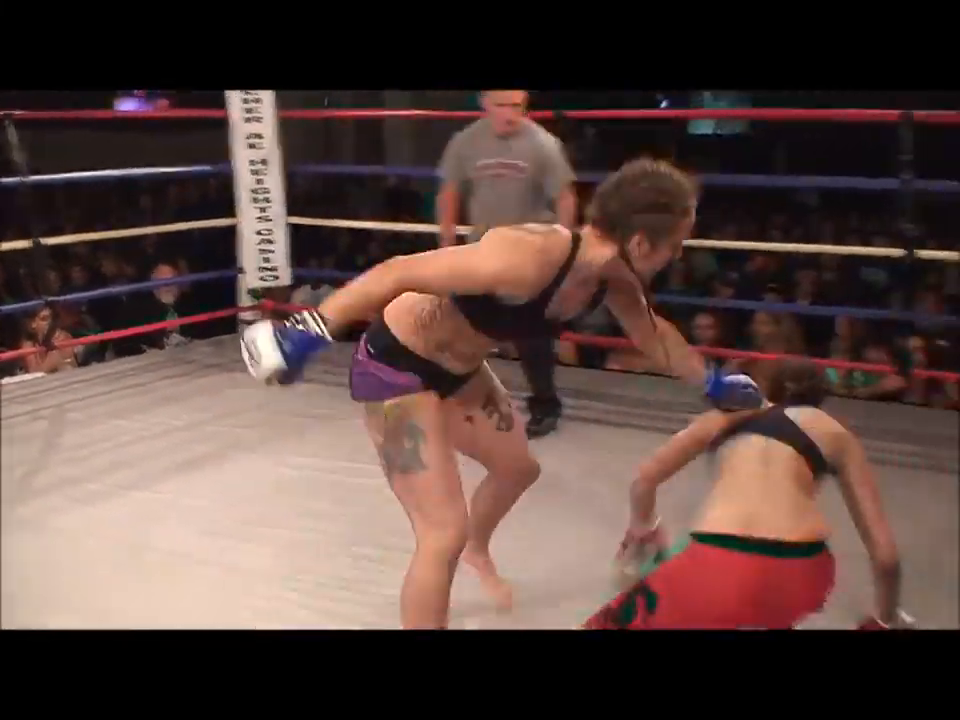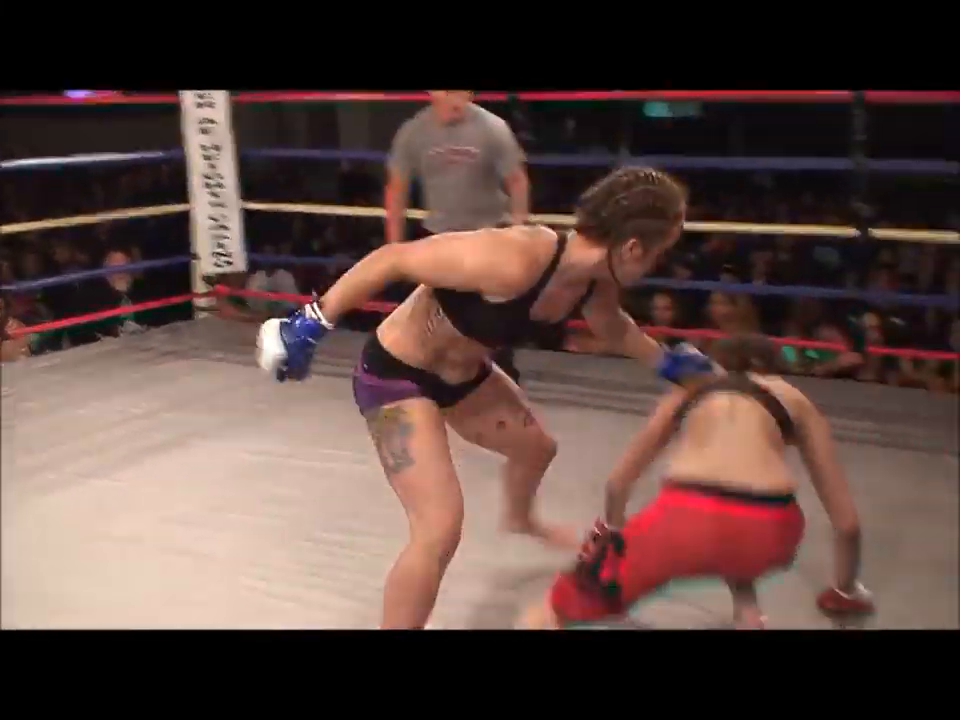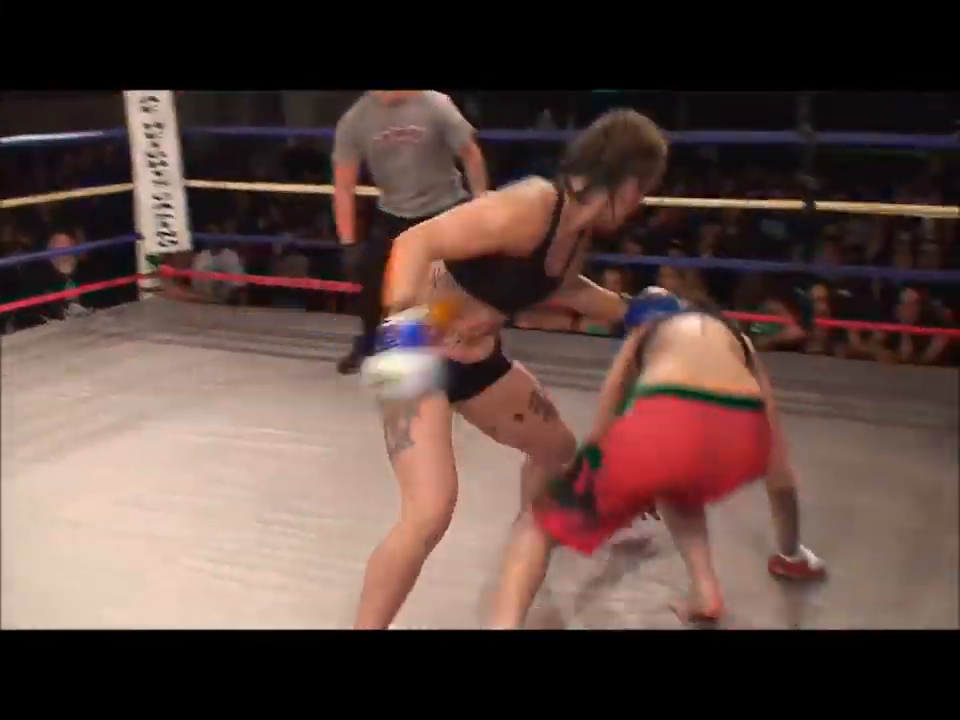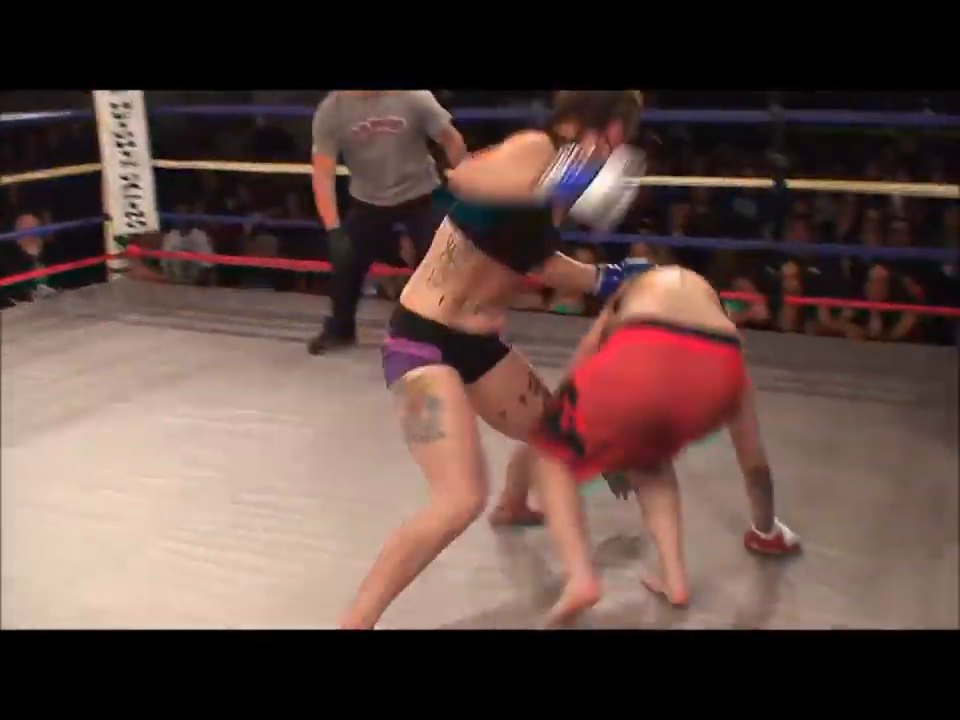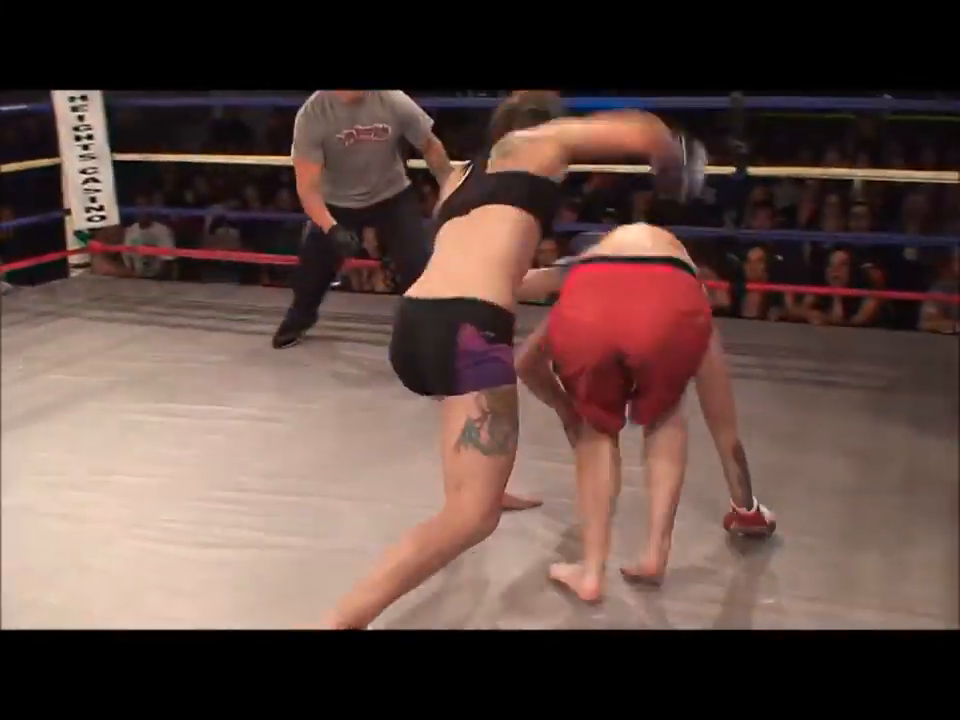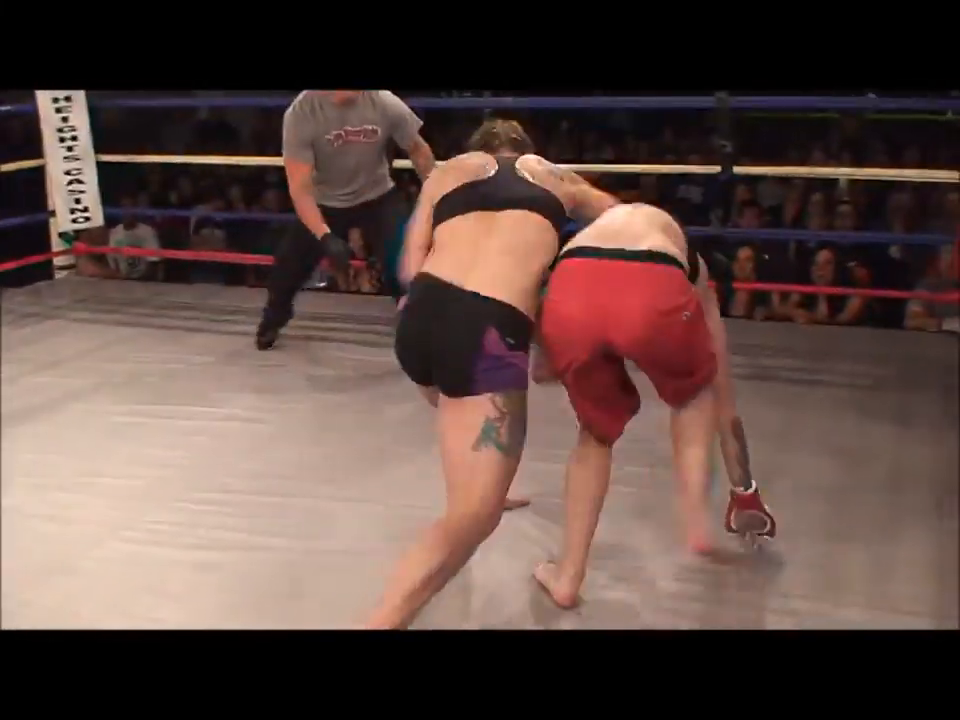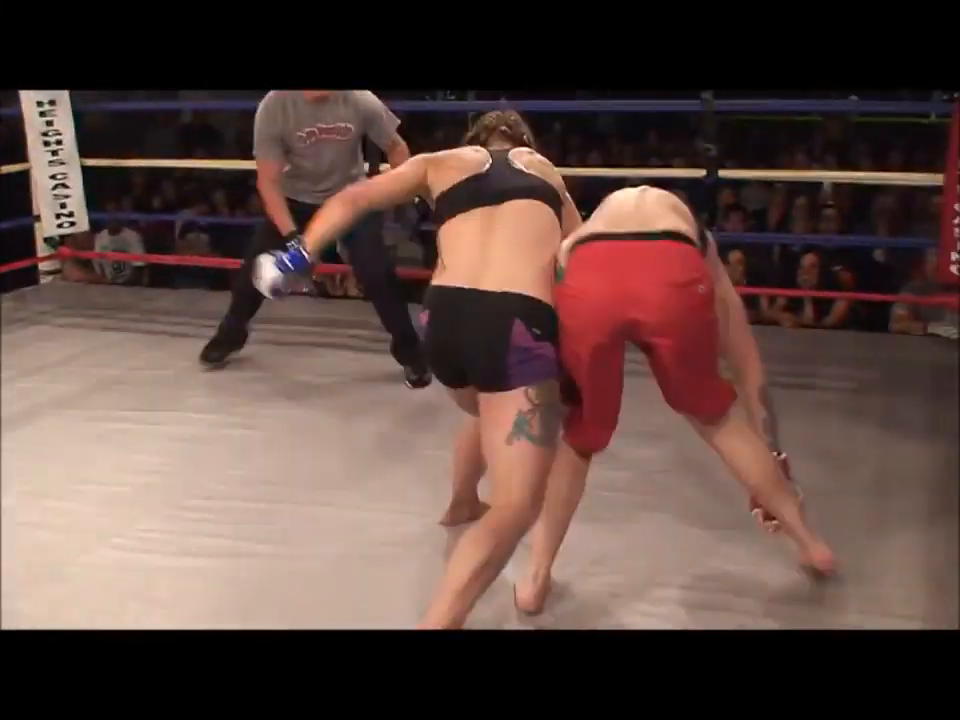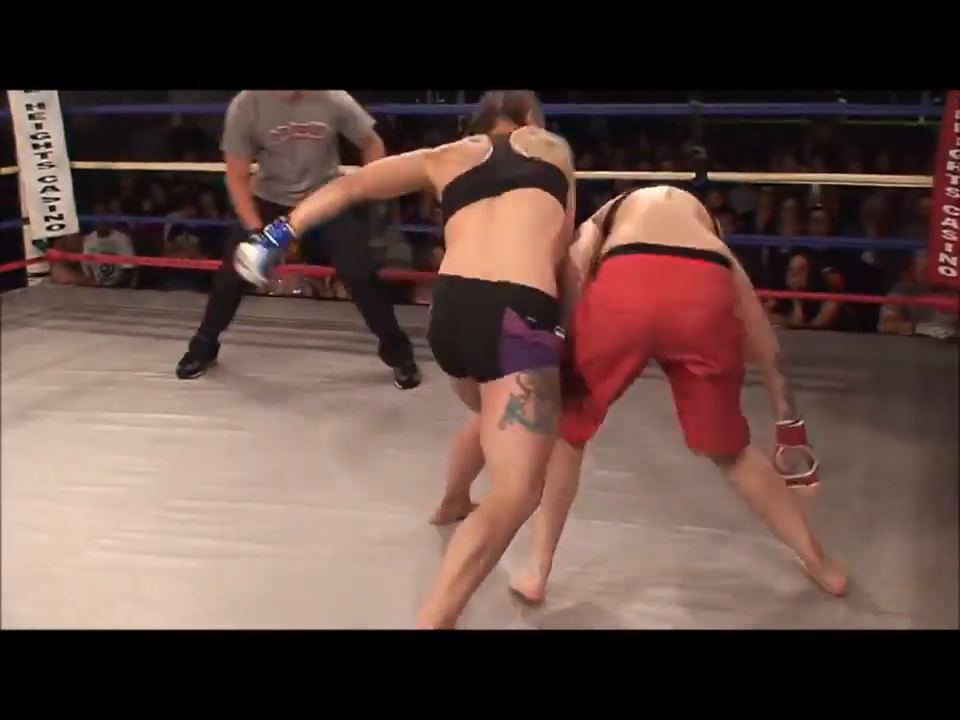
dt=0.1s
person 1, frame 1
left shoulder: (609, 272)
right shoulder: (531, 256)
left elbow: (652, 334)
right elbow: (402, 271)
left wrist: (714, 384)
right wrist: (309, 331)
left hip: (456, 367)
right hip: (393, 362)
left knee: (520, 467)
right knee: (443, 537)
left ankle: (478, 543)
person 1, frame 2
left shoulder: (597, 275)
right shoulder: (513, 259)
left elbow: (615, 327)
right elbow: (390, 259)
left wrist: (671, 362)
right wrist: (313, 321)
left hip: (461, 373)
right hip: (398, 378)
left knee: (538, 447)
right knee: (440, 532)
left ankle: (519, 519)
person 1, frame 3
left shoulder: (580, 223)
right shoulder: (528, 209)
right elbow: (417, 242)
left wrist: (628, 311)
right wrist: (407, 327)
left hip: (479, 361)
right hip: (417, 358)
left knee: (556, 445)
right knee: (430, 513)
person 1, frame 4
left shoulder: (555, 185)
right shoulder: (532, 152)
right elbow: (471, 181)
left wrist: (603, 280)
right wrist: (559, 183)
left hip: (480, 344)
right hip: (420, 343)
right knee: (457, 506)
left ankle: (513, 505)
right ankle: (351, 623)
person 1, frame 5
left shoulder: (461, 175)
right shoulder: (541, 144)
right elbow: (641, 132)
right wrist: (677, 157)
left hip: (417, 325)
right hip: (467, 331)
right knee: (473, 518)
left ankle: (488, 490)
right ankle: (340, 621)
person 1, frame 6
left shoulder: (450, 171)
right shoulder: (547, 173)
left hip: (421, 320)
right hip: (486, 332)
right knee: (471, 521)
right ankle: (378, 624)
person 1, frame 7
left shoulder: (443, 163)
right shoulder: (542, 165)
left elbow: (353, 199)
left wrist: (298, 253)
left hip: (451, 324)
right hip: (519, 324)
left knee: (491, 416)
right knee: (516, 513)
right ankle: (435, 626)
person 1, frame 8
left shoulder: (449, 157)
right shoulder: (553, 147)
left elbow: (354, 184)
right elbow: (559, 251)
left wrist: (279, 233)
left hip: (457, 313)
right hip: (520, 315)
left knee: (496, 415)
right knee: (517, 497)
left ankle: (453, 509)
right ankle: (430, 626)
person 2, frame 1
left shoulder: (730, 416)
right shoulder: (835, 431)
left elbow: (645, 478)
right elbow: (884, 548)
left wrist: (641, 524)
right wrist: (887, 618)
left hip: (719, 575)
right hip: (799, 579)
person 2, frame 2
left shoulder: (689, 394)
right shoulder: (795, 402)
left elbow: (620, 480)
right elbow: (846, 518)
left wrist: (608, 528)
right wrist: (847, 589)
left hip: (681, 521)
right hip: (769, 531)
left knee: (556, 608)
person 2, frame 3
left shoulder: (647, 330)
left elbow: (600, 434)
right elbow: (781, 475)
right wrist: (790, 554)
left hip: (664, 430)
right hip: (742, 439)
left knee: (541, 524)
right ankle: (706, 589)
person 2, frame 4
left shoulder: (620, 304)
left elbow: (570, 398)
right elbow: (752, 453)
right wrist: (766, 528)
left hip: (635, 359)
right hip: (712, 368)
left knee: (551, 449)
right knee: (654, 456)
left ankle: (580, 579)
right ankle: (674, 578)
person 2, frame 5
left shoulder: (585, 285)
left elbow: (526, 363)
right elbow: (724, 422)
left wrist: (569, 410)
right wrist: (745, 506)
left hip: (588, 306)
right hip: (675, 310)
left knee: (600, 427)
right knee: (662, 415)
left ankle: (590, 574)
right ankle: (655, 552)
person 2, frame 6
left shoulder: (579, 245)
right shoulder: (689, 267)
right elbow: (725, 401)
right wrist: (744, 491)
left hip: (573, 293)
right hip: (658, 294)
left knee: (598, 431)
right knee: (693, 389)
left ankle: (566, 578)
right ankle: (696, 524)
person 2, frame 7
left shoulder: (583, 235)
right shoulder: (698, 240)
right elbow: (751, 371)
right wrist: (773, 455)
left hip: (591, 278)
right hip: (673, 276)
left knee: (582, 433)
right knee: (713, 416)
left ankle: (536, 582)
right ankle: (808, 542)
person 2, frame 8
left shoulder: (608, 216)
right elbow: (767, 348)
right wrist: (789, 427)
left hip: (626, 286)
right hip: (703, 289)
left knee: (570, 424)
right knee: (732, 450)
left ankle: (536, 571)
right ankle: (821, 565)
person 3, frame 1
left shoulder: (541, 145)
right shoulder: (464, 143)
left elbow: (565, 198)
right elbow: (449, 198)
right wrist: (447, 250)
left ankle: (545, 404)
person 3, frame 2
left shoulder: (491, 129)
right shoulder: (412, 133)
left elbow: (517, 182)
right elbow: (396, 191)
left wrist: (518, 227)
right wrist: (396, 246)
right hip: (437, 235)
person 3, frame 3
left shoulder: (435, 106)
right shoulder: (354, 121)
left elbow: (469, 152)
right elbow: (343, 186)
right wrist: (348, 243)
left hip: (444, 209)
right hip: (394, 214)
right knee: (372, 281)
right ankle: (368, 345)
person 3, frame 4
left shoulder: (413, 97)
right shoulder: (331, 110)
left elbow: (450, 139)
right elbow: (322, 176)
right wrist: (333, 231)
left hip: (421, 196)
right hip: (368, 201)
right knee: (346, 269)
right ankle: (340, 329)
person 3, frame 5
left shoulder: (394, 102)
right shoulder: (312, 114)
left elbow: (431, 147)
right elbow: (308, 186)
right wrist: (333, 231)
left hip: (392, 198)
right hip: (337, 203)
left knee: (417, 268)
right knee: (310, 269)
right ankle: (300, 319)
person 3, frame 6
left shoulder: (384, 104)
right shoulder: (301, 114)
left elbow: (418, 149)
right elbow: (299, 188)
right wrist: (326, 237)
left hip: (377, 198)
right hip: (323, 202)
right knee: (288, 266)
right ankle: (275, 317)
person 3, frame 7
left shoulder: (360, 101)
right shoulder: (273, 108)
left elbow: (395, 146)
right elbow: (268, 180)
right wrist: (292, 235)
right hip: (293, 199)
left knee: (379, 274)
left ankle: (408, 351)
right ankle: (230, 336)
person 3, frame 8
left shoulder: (331, 100)
right shoulder: (245, 107)
left elbow: (371, 144)
right elbow: (237, 177)
right wrist: (256, 231)
right hip: (269, 199)
left knee: (361, 275)
right knee: (232, 275)
left ankle: (397, 353)
right ankle: (203, 348)
